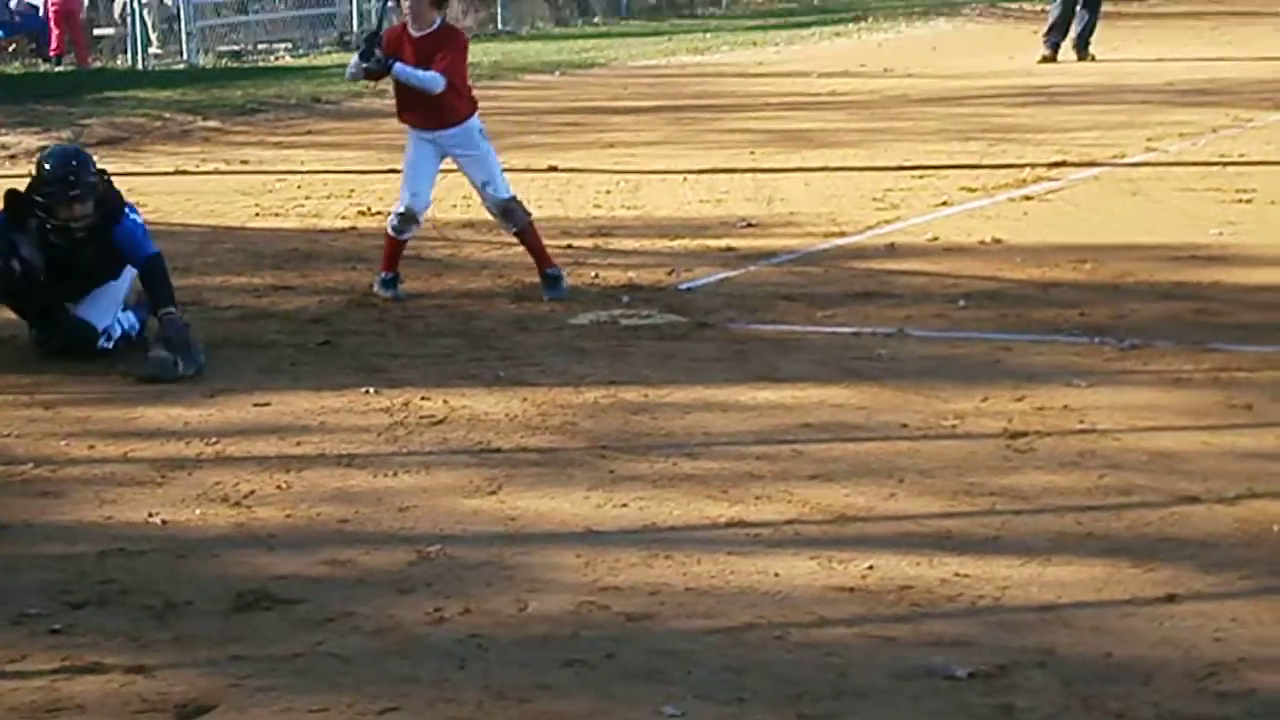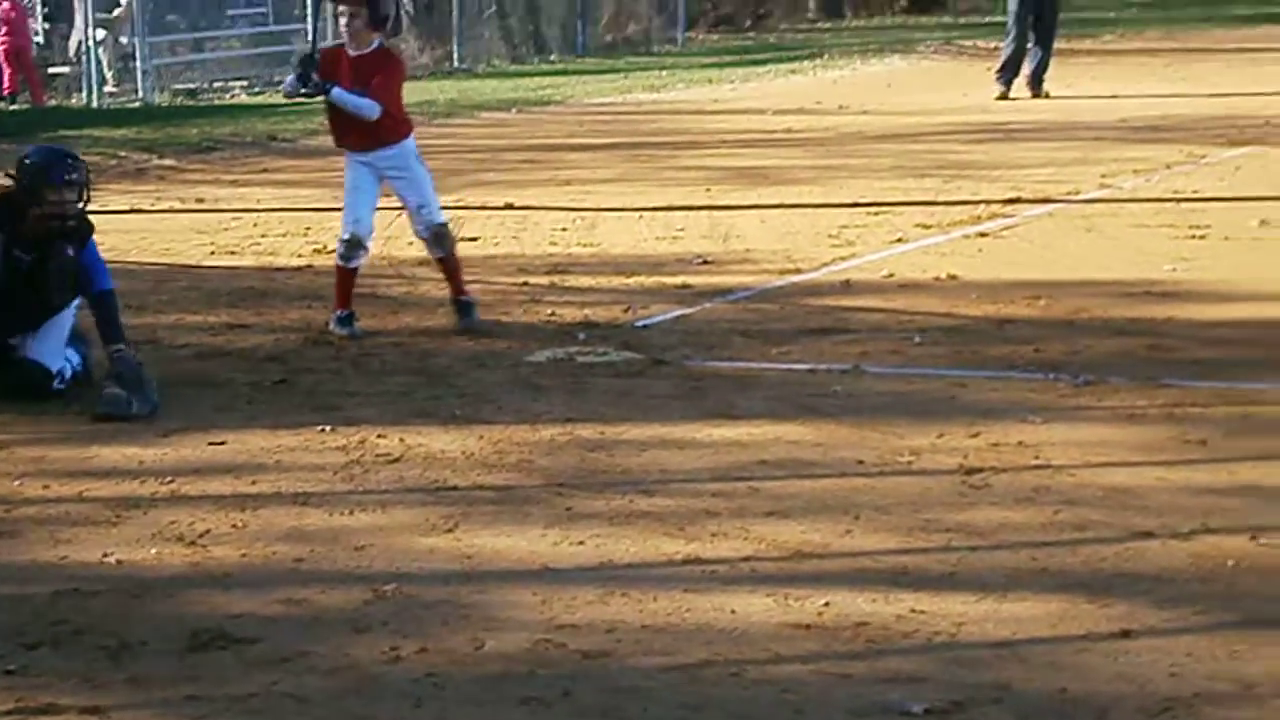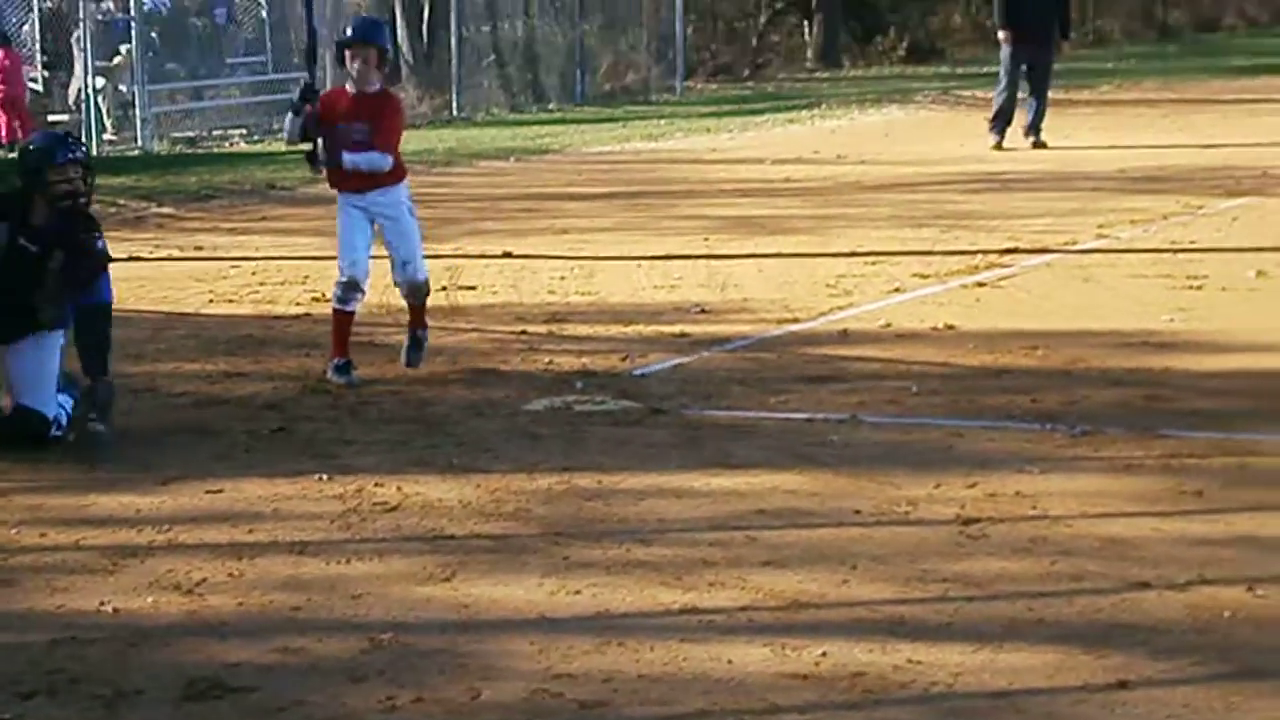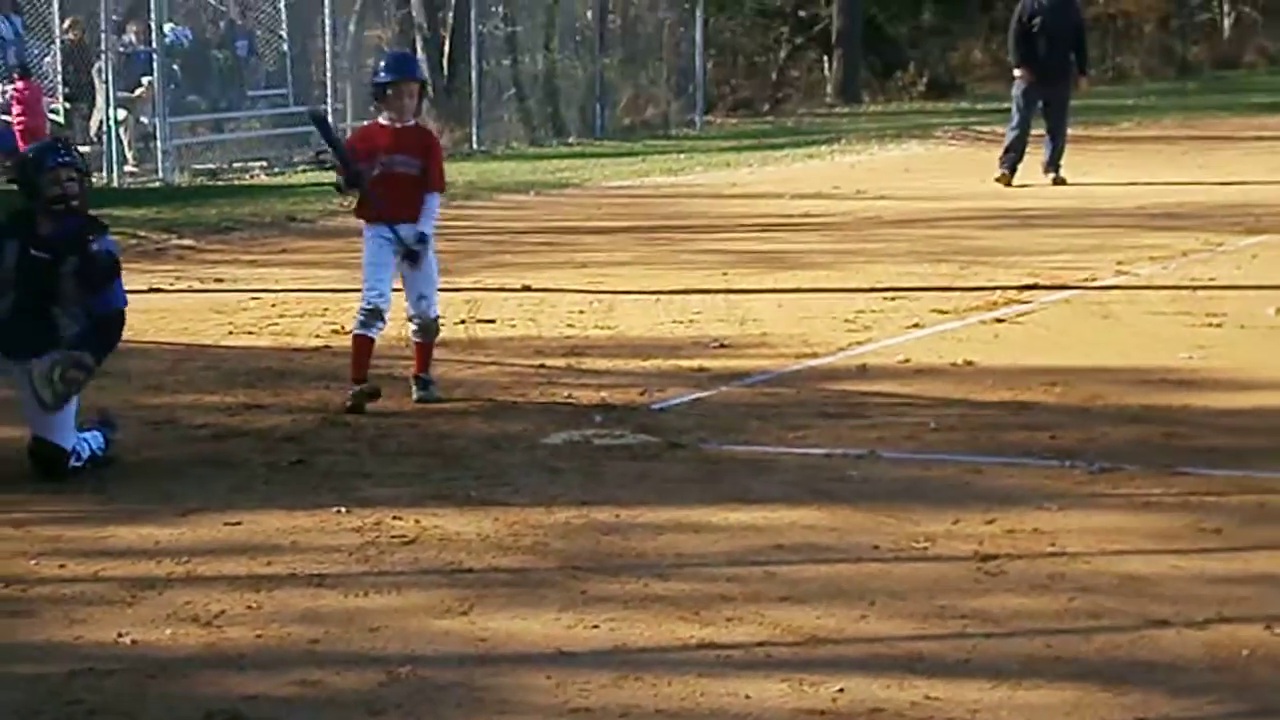
dt=0.2s
person 1, frame 1
left shoulder: (453, 38)
right shoulder: (395, 36)
left elbow: (436, 83)
right elbow: (353, 75)
left wrist: (391, 66)
right wrist: (365, 56)
left hip: (463, 130)
right hip: (422, 136)
left knee: (501, 199)
right knee: (409, 206)
left ankle: (549, 270)
right ankle: (387, 275)
person 1, frame 2
left shoulder: (389, 61)
right shoulder: (330, 57)
left elbow: (372, 109)
right elbow: (289, 91)
left wrist: (328, 90)
right wrist: (301, 78)
left hip: (398, 151)
right hip: (358, 158)
left knee: (432, 224)
right knee: (354, 232)
left ankle: (460, 297)
right ankle: (342, 312)
person 1, frame 3
left shoulder: (389, 104)
right shoulder: (331, 100)
left elbow: (384, 159)
right elbow: (292, 137)
left wrist: (339, 160)
right wrist: (299, 112)
left hip: (390, 196)
right hip: (351, 201)
left knee: (412, 274)
right knee: (351, 275)
left ankle: (417, 331)
right ankle: (339, 359)
person 1, frame 4
left shoulder: (426, 140)
right shoulder: (363, 137)
left elbow: (434, 195)
right elbow: (345, 185)
left wrist: (420, 237)
right wrist: (350, 179)
left hip: (415, 233)
right hip: (378, 233)
left knee: (425, 310)
right knee: (373, 304)
left ankle: (422, 376)
right ankle: (359, 385)
person 2, frame 1
left shoulder: (112, 212)
right shoulder: (23, 210)
left elbow: (150, 261)
left wrist: (170, 317)
left hip: (107, 275)
right hip: (55, 272)
left knee: (85, 339)
left ankle: (132, 317)
right ankle: (50, 326)
person 2, frame 2
left shoulder: (75, 236)
left elbow: (102, 295)
left wrist: (120, 355)
left hip: (51, 311)
left knee: (36, 380)
left ankle: (72, 354)
person 2, frame 3
left shoulder: (81, 238)
left elbow: (94, 311)
left wrist: (99, 380)
left hip: (38, 332)
left knee: (33, 427)
left ankle: (65, 397)
person 2, frame 4
left shoulder: (92, 245)
left elbow: (111, 314)
left wrist: (88, 359)
left hip: (57, 355)
left knee: (54, 461)
left ankle: (98, 438)
